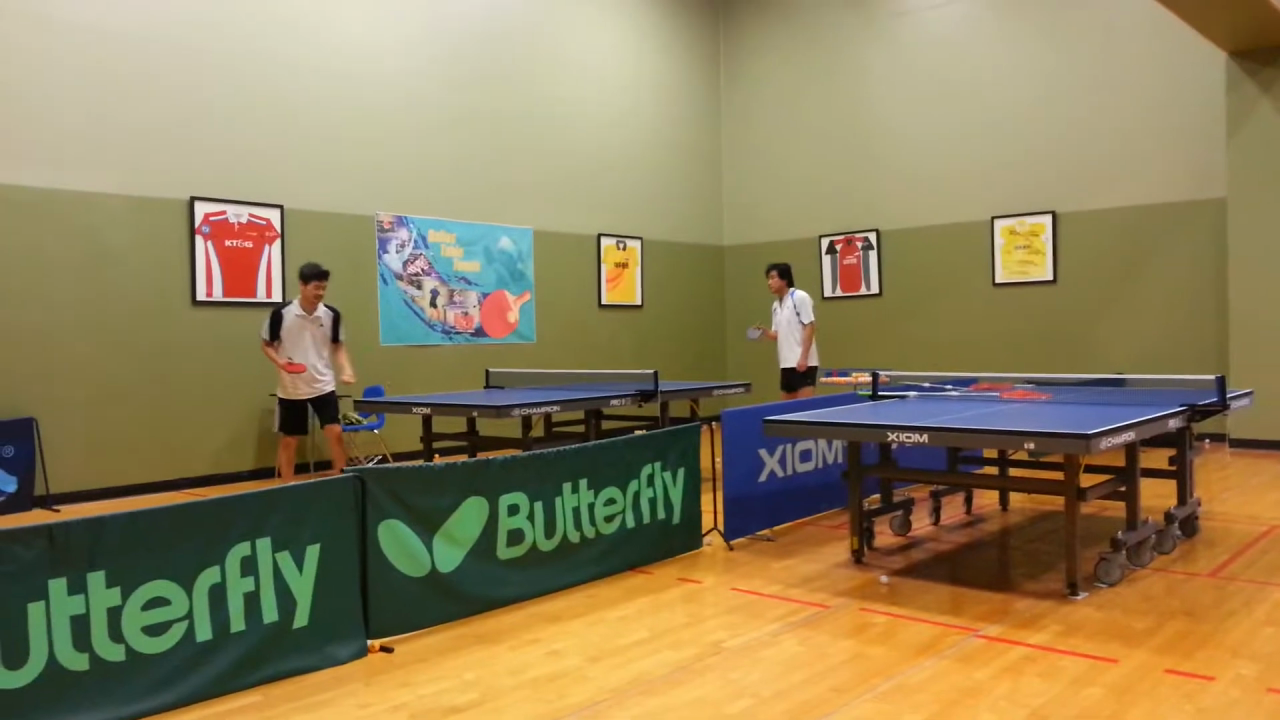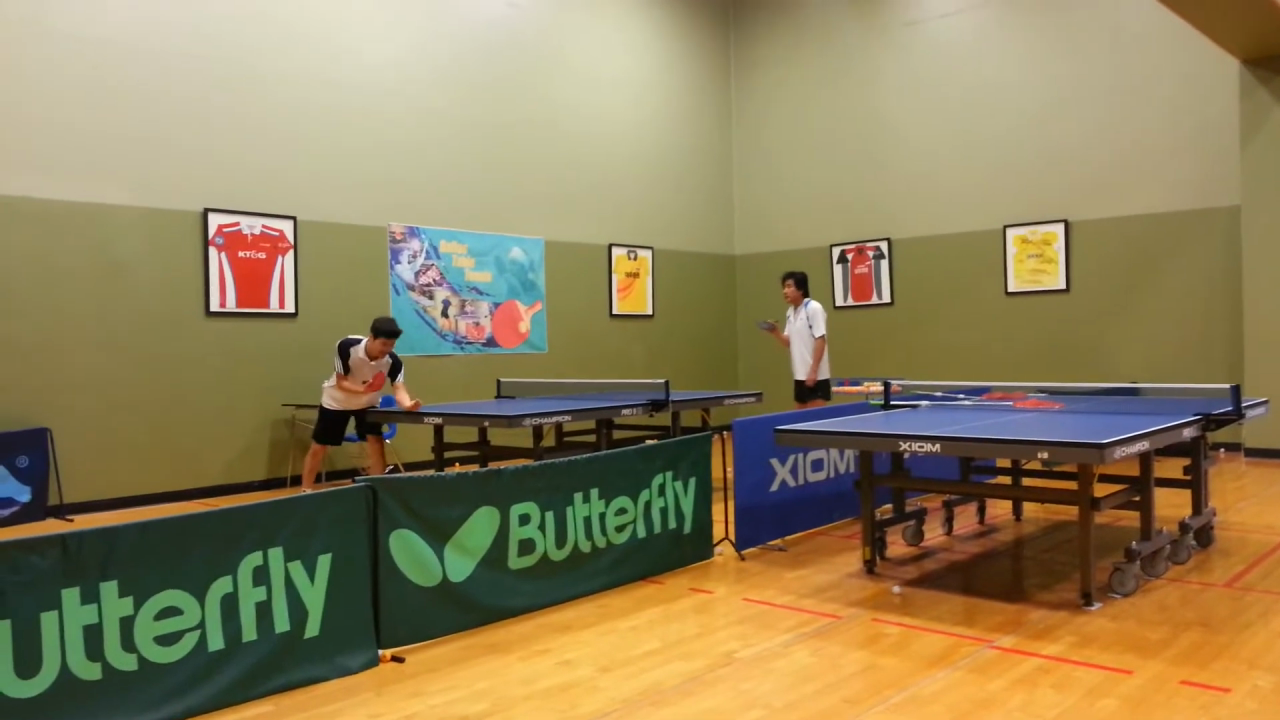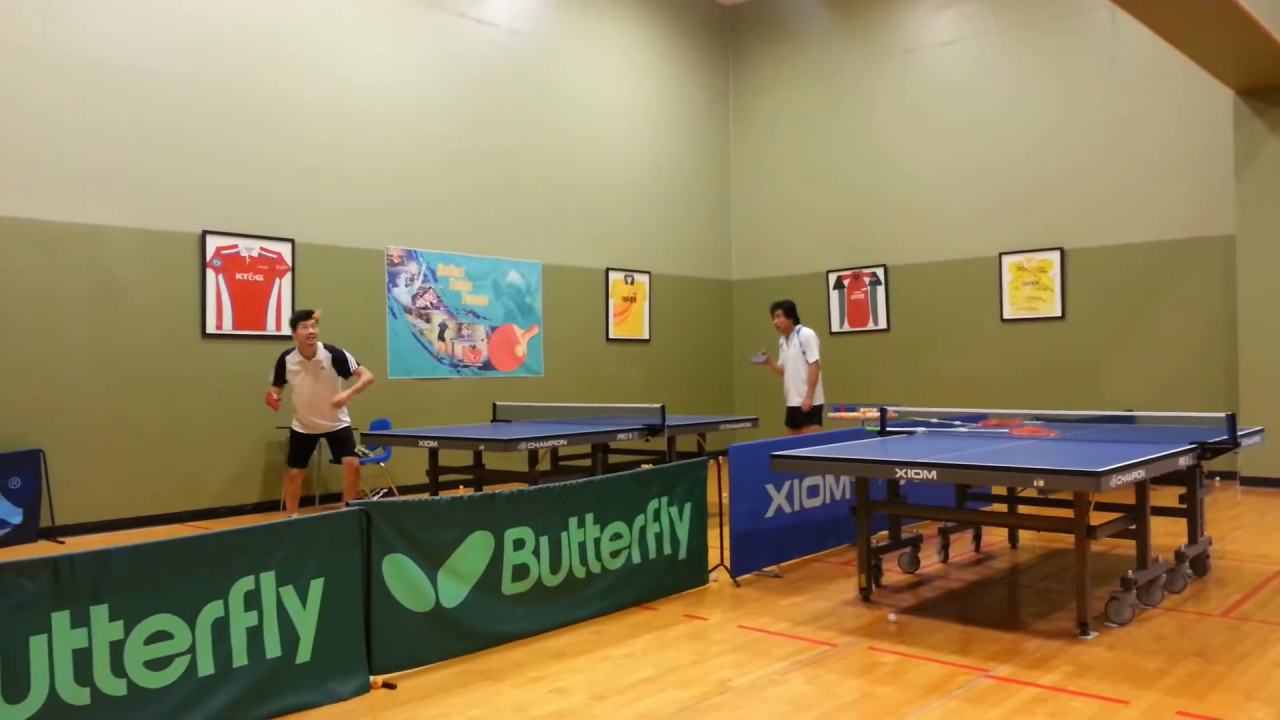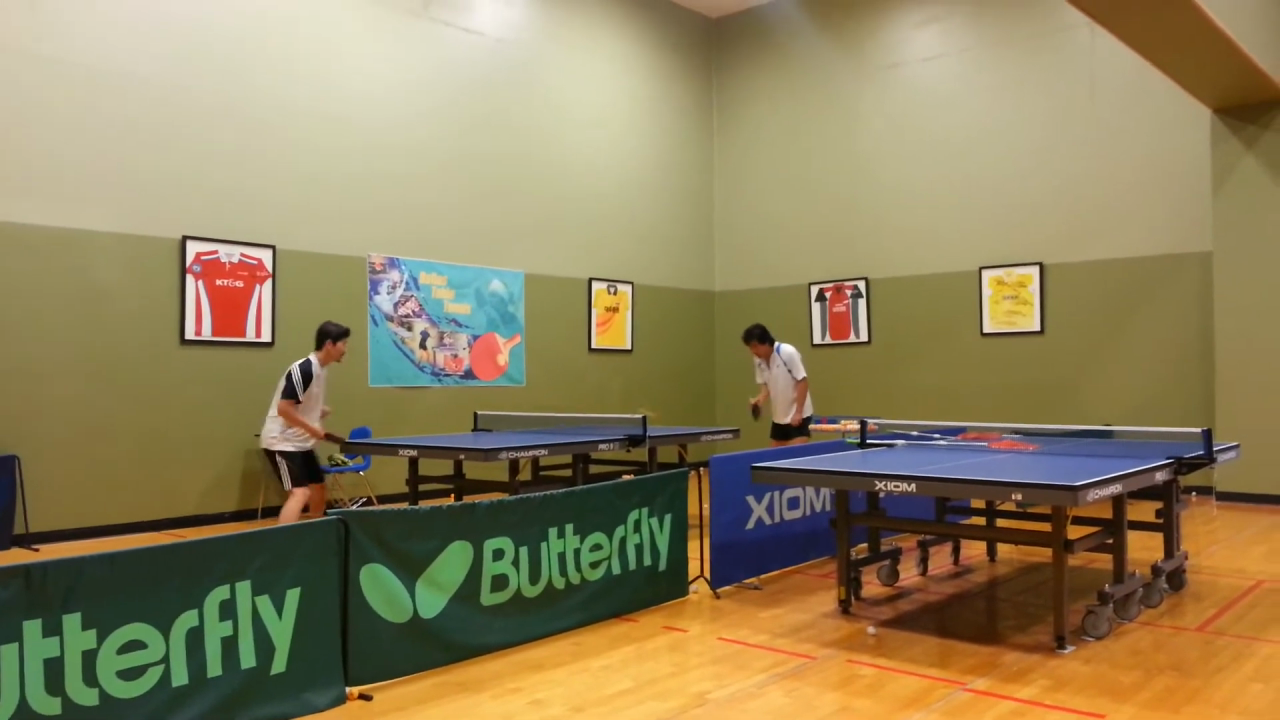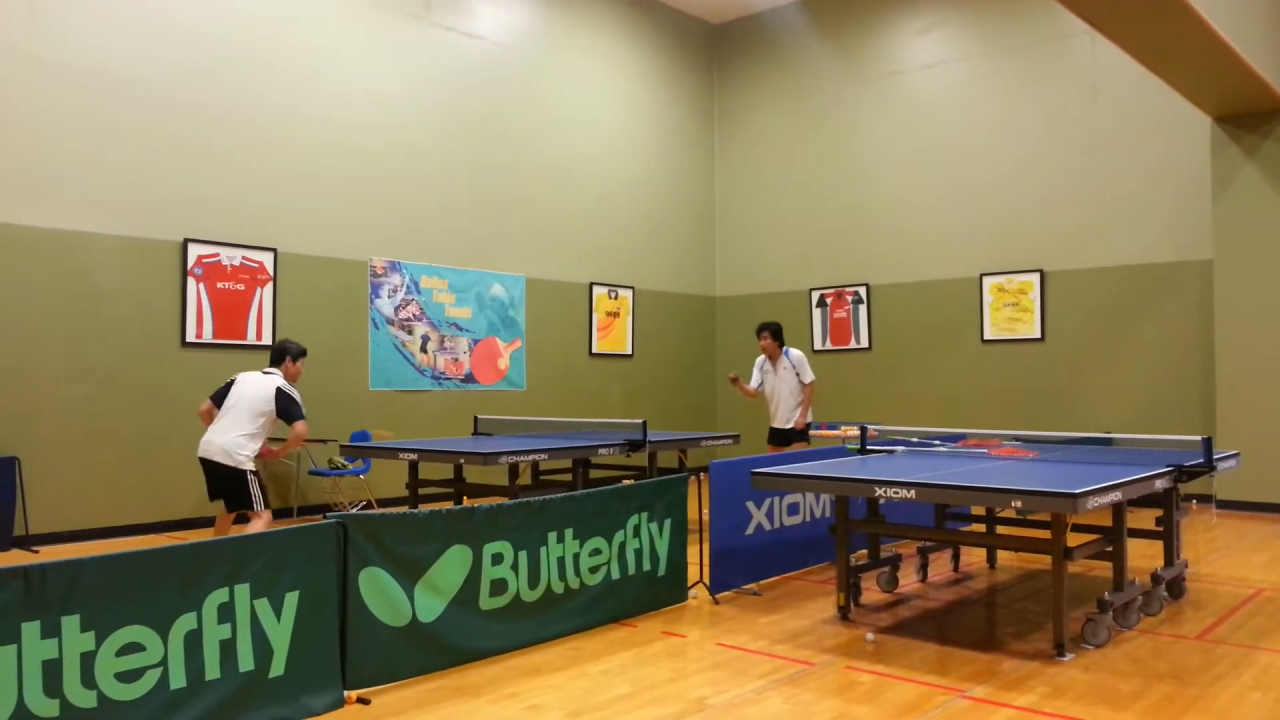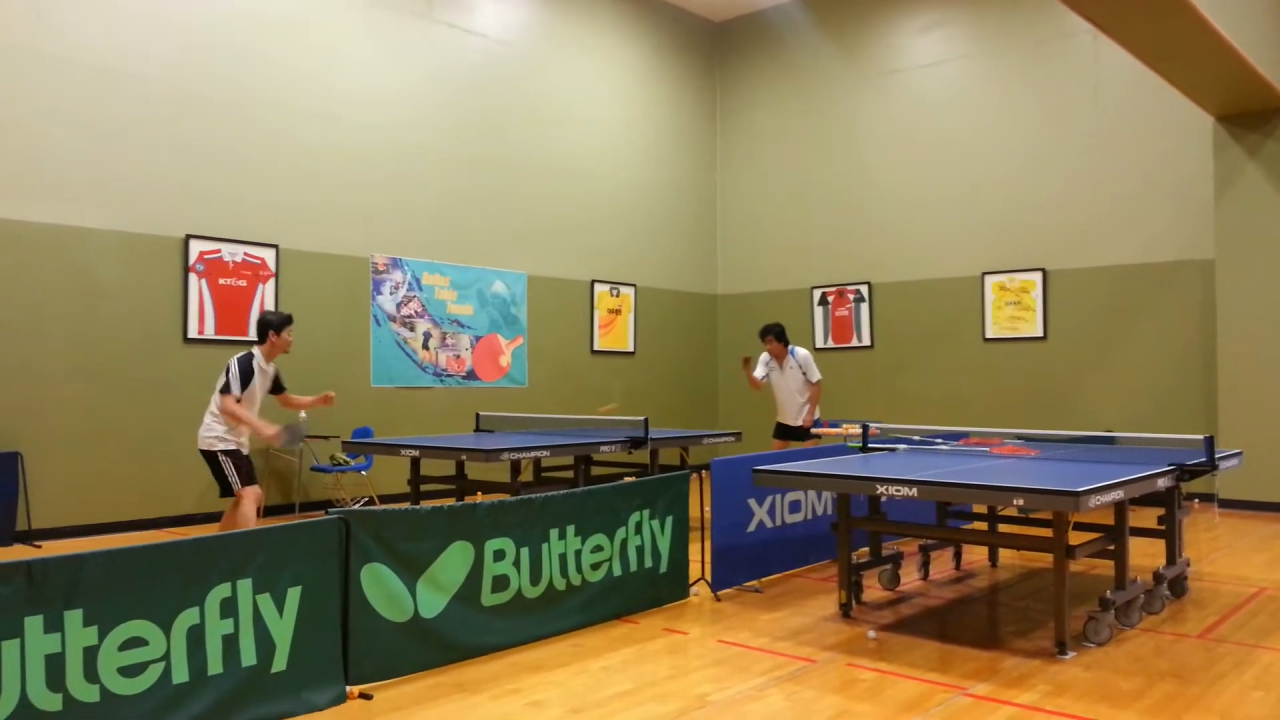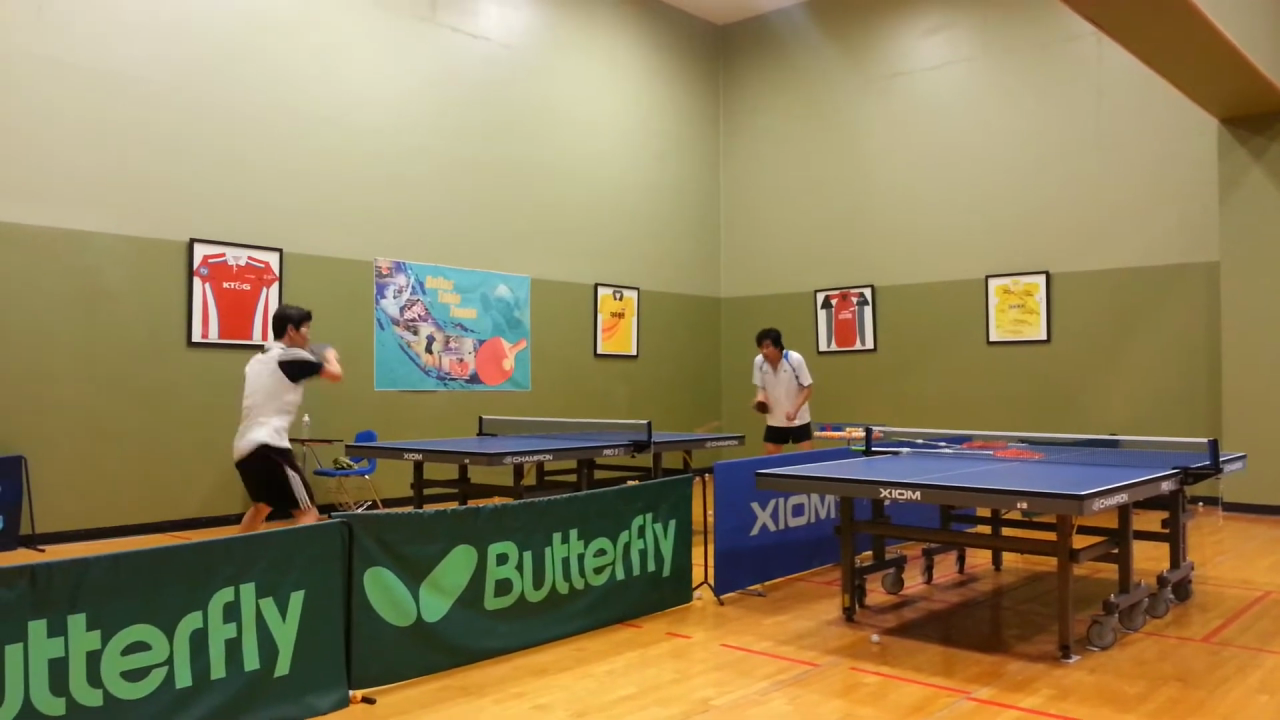
dt=0.7s
person 1, frame 1
left shoulder: (332, 315)
right shoulder: (281, 313)
left elbow: (338, 347)
right elbow: (266, 345)
left wrist: (347, 370)
right wrist: (279, 362)
left hip: (323, 386)
right hip: (290, 388)
left knee: (335, 432)
right knee: (288, 441)
person 1, frame 2
left shoulder: (393, 361)
right shoulder: (346, 347)
left elbow: (399, 389)
right elbow: (341, 382)
left wrist: (408, 405)
right wrist: (361, 390)
left hip: (367, 404)
right hip: (336, 401)
left knee: (376, 445)
right knee: (318, 448)
right ankle: (305, 492)
person 1, frame 3
left shoulder: (334, 354)
right shoulder: (286, 359)
left elbow: (368, 376)
right elbow: (276, 385)
left wrist: (348, 393)
right wrist: (273, 396)
left hip: (336, 422)
right hip: (303, 425)
left knee: (352, 465)
right knee: (295, 473)
right ankle: (291, 518)
person 1, frame 4
left shoulder: (312, 368)
right shoulder: (303, 370)
right elbow: (284, 408)
left wrist: (319, 412)
right wrist: (312, 430)
left hip: (298, 443)
right hip: (281, 441)
left knee: (318, 489)
right knee: (301, 493)
person 1, frame 5
left shoulder: (241, 378)
right shoulder: (285, 390)
left elbow: (205, 410)
right elbow: (300, 432)
right wrist: (281, 451)
left hip: (208, 451)
right hip: (234, 458)
left knee: (233, 504)
right knee: (262, 517)
person 1, frame 6
left shoulder: (270, 369)
right shoulder: (242, 364)
left elbow: (286, 401)
right elbow: (226, 405)
left wrist: (319, 399)
right wrist: (261, 427)
left hip: (237, 444)
right hip: (219, 441)
left knee: (246, 499)
right knee: (250, 495)
person 1, frame 7
left shoulder: (258, 360)
right shoulder: (290, 357)
right elbow: (335, 374)
right wrist: (331, 356)
left hip: (246, 449)
right hip: (269, 448)
left knee: (262, 506)
right knee: (308, 514)
